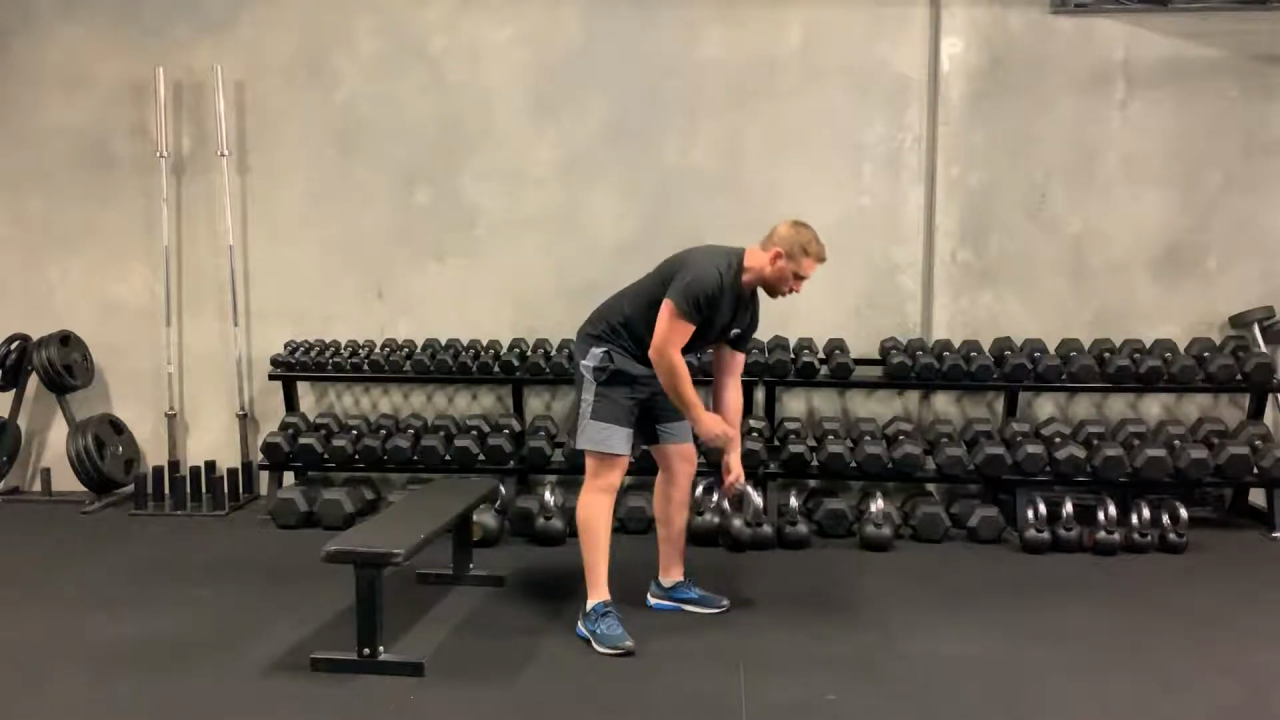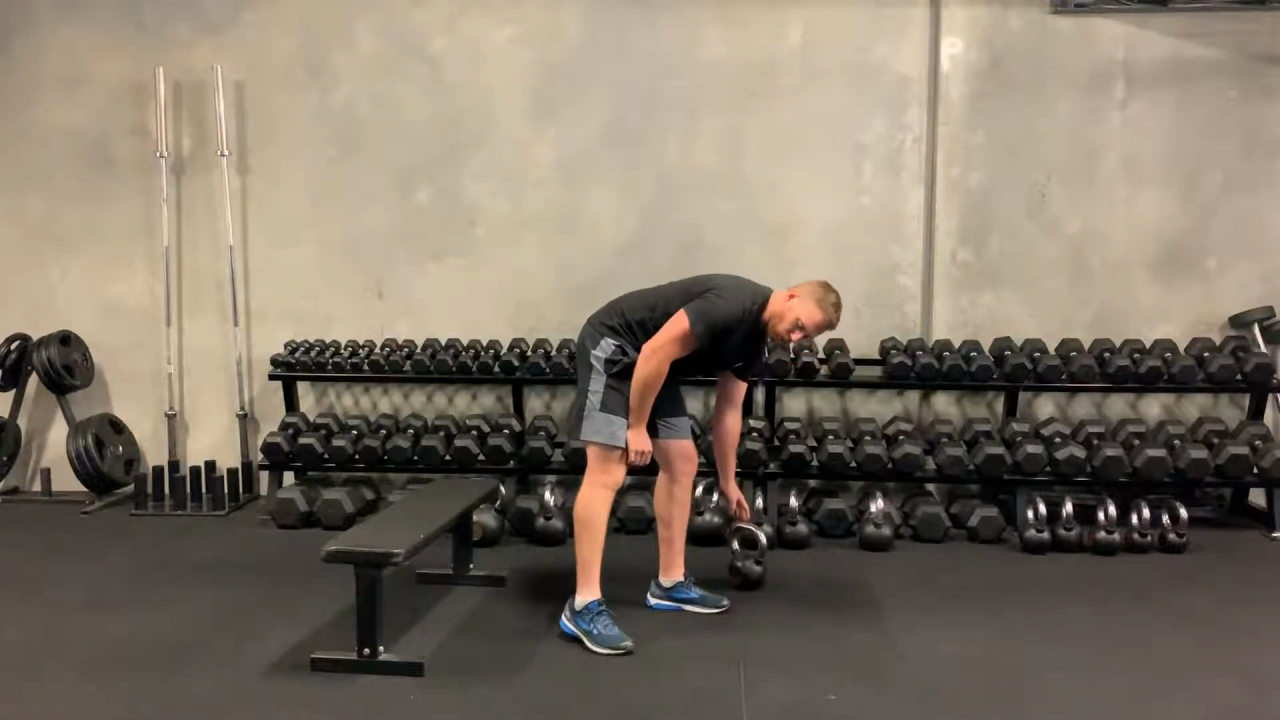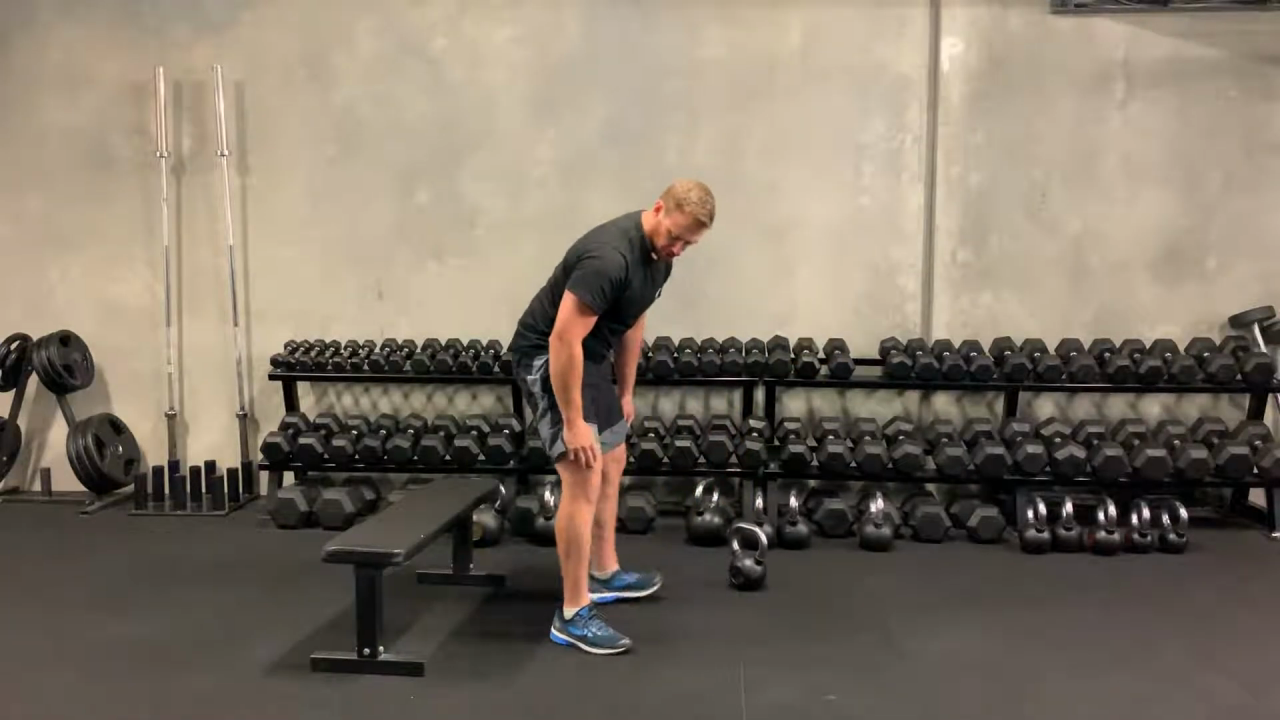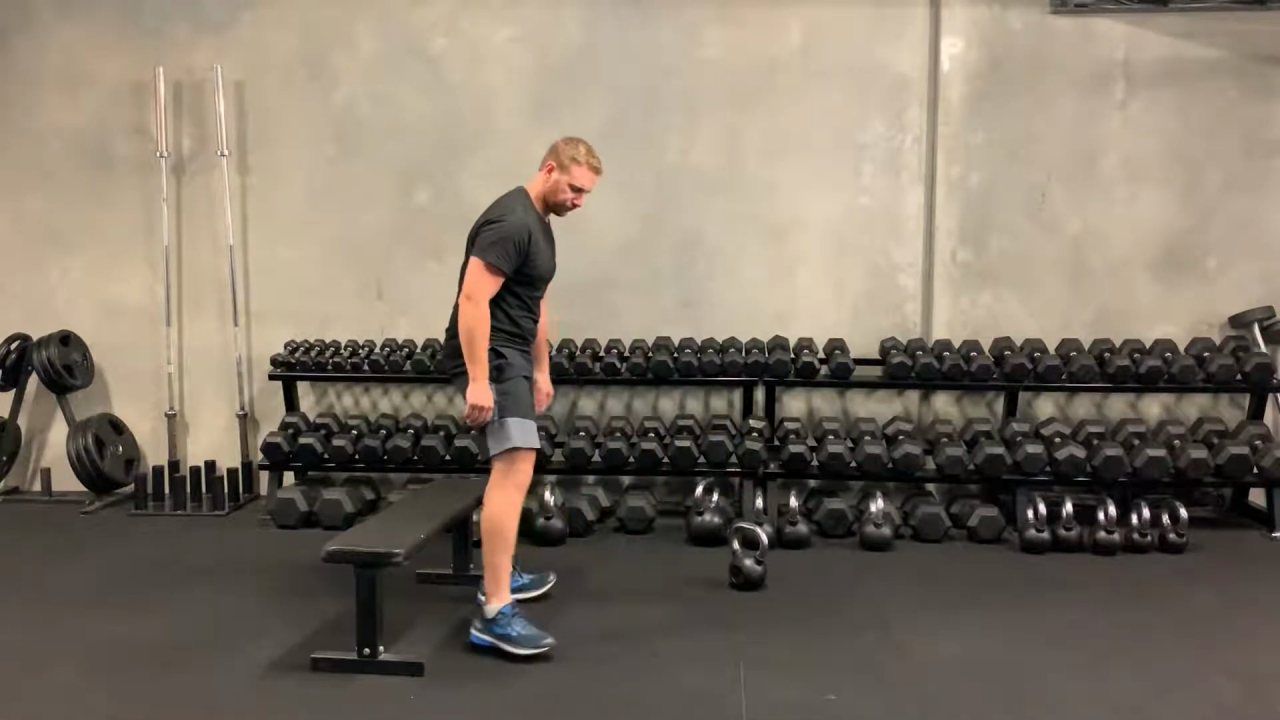
dt=0.7s
person 1, frame 1
left shoulder: (747, 303)
right shoulder: (706, 274)
left elbow: (729, 379)
right elbow: (663, 350)
left wrist: (733, 451)
right wrist: (698, 416)
left hip: (651, 366)
right hip: (610, 357)
left knee: (681, 463)
right knee: (605, 478)
left ankle: (669, 583)
right ankle: (596, 607)
person 1, frame 2
left shoulder: (755, 341)
right shoulder: (730, 304)
left elbow: (728, 409)
right elbow: (656, 352)
left wrist: (728, 481)
right wrist: (637, 427)
left hip: (651, 366)
right hip: (614, 347)
left knee: (683, 463)
right knee: (607, 475)
left ankle: (670, 583)
right ankle: (584, 604)
person 1, frame 3
left shoulder: (659, 258)
right shoulder: (608, 256)
left elbow: (631, 324)
right elbow: (563, 340)
left wrist: (626, 390)
right wrist: (574, 422)
left hip: (590, 358)
right hip: (548, 359)
left knee: (611, 464)
right knee: (584, 479)
left ankle: (605, 572)
right ankle: (573, 613)
person 1, frame 4
left shoulder: (539, 224)
right shoulder: (510, 222)
right elbow: (473, 300)
left wrist: (543, 370)
right wrist: (478, 379)
left hip: (511, 357)
right hip: (489, 359)
left knee: (517, 463)
right knee: (512, 469)
left ankle: (502, 574)
right ankle: (496, 611)
